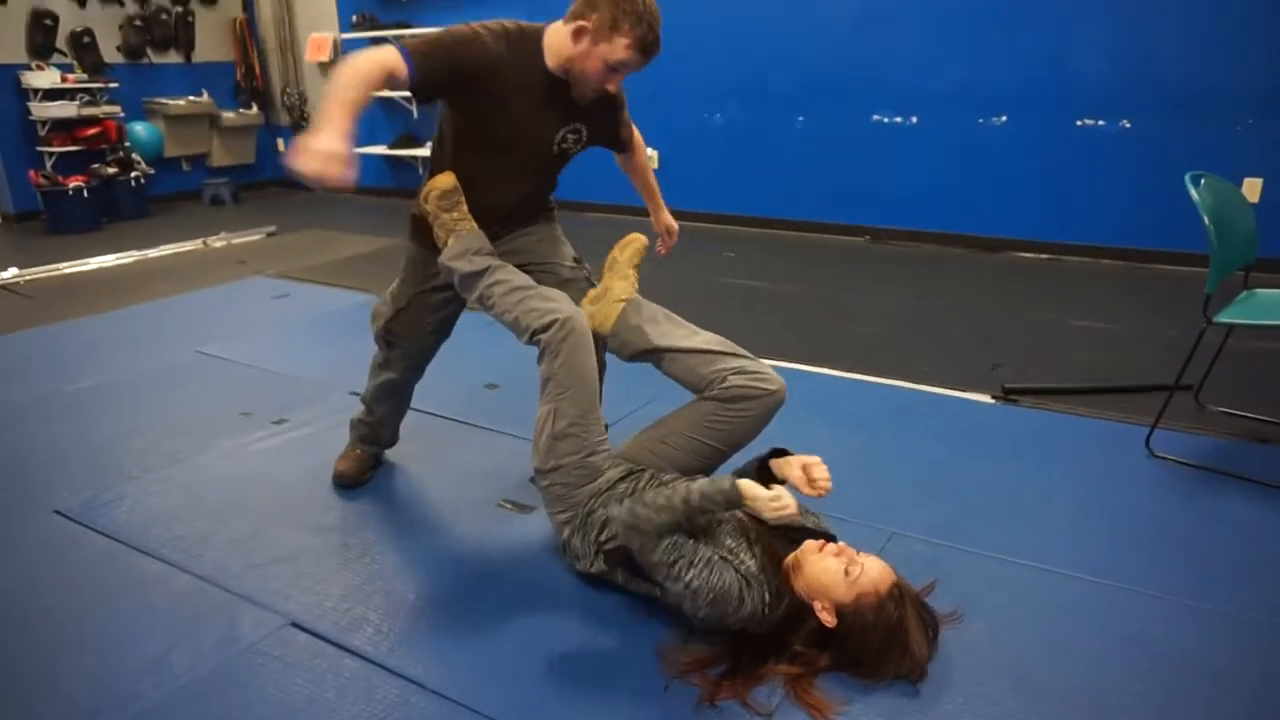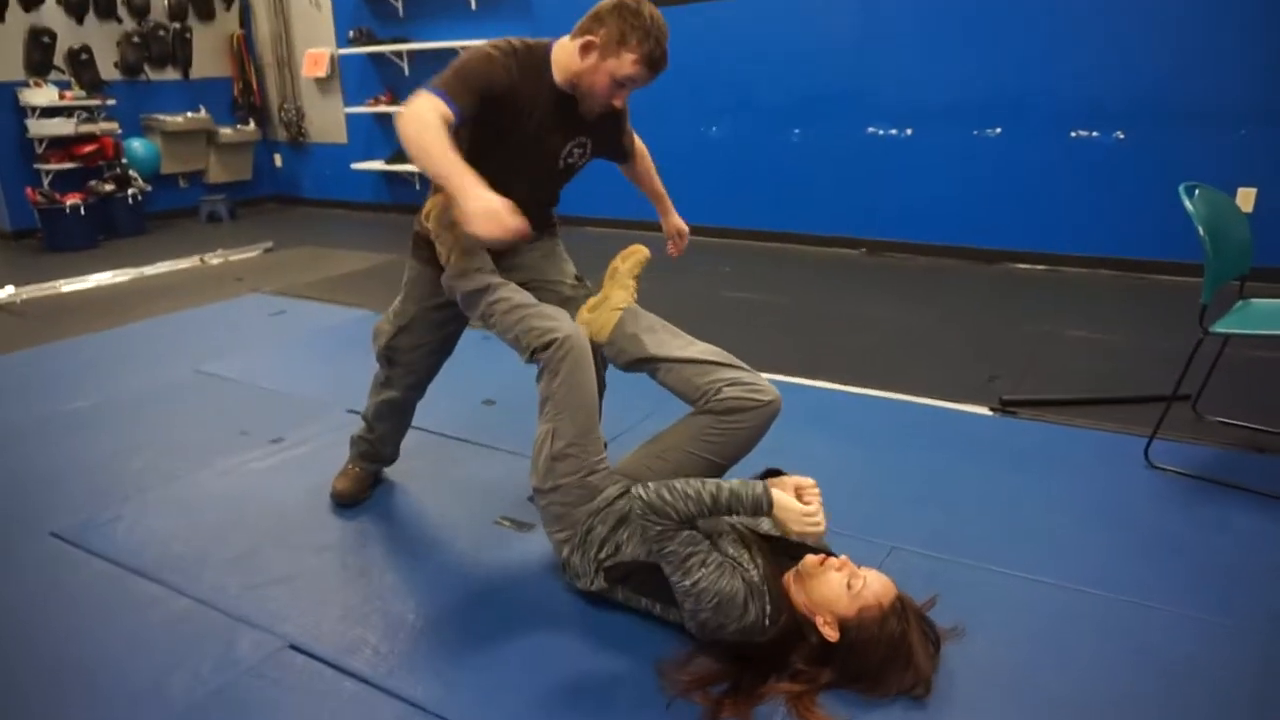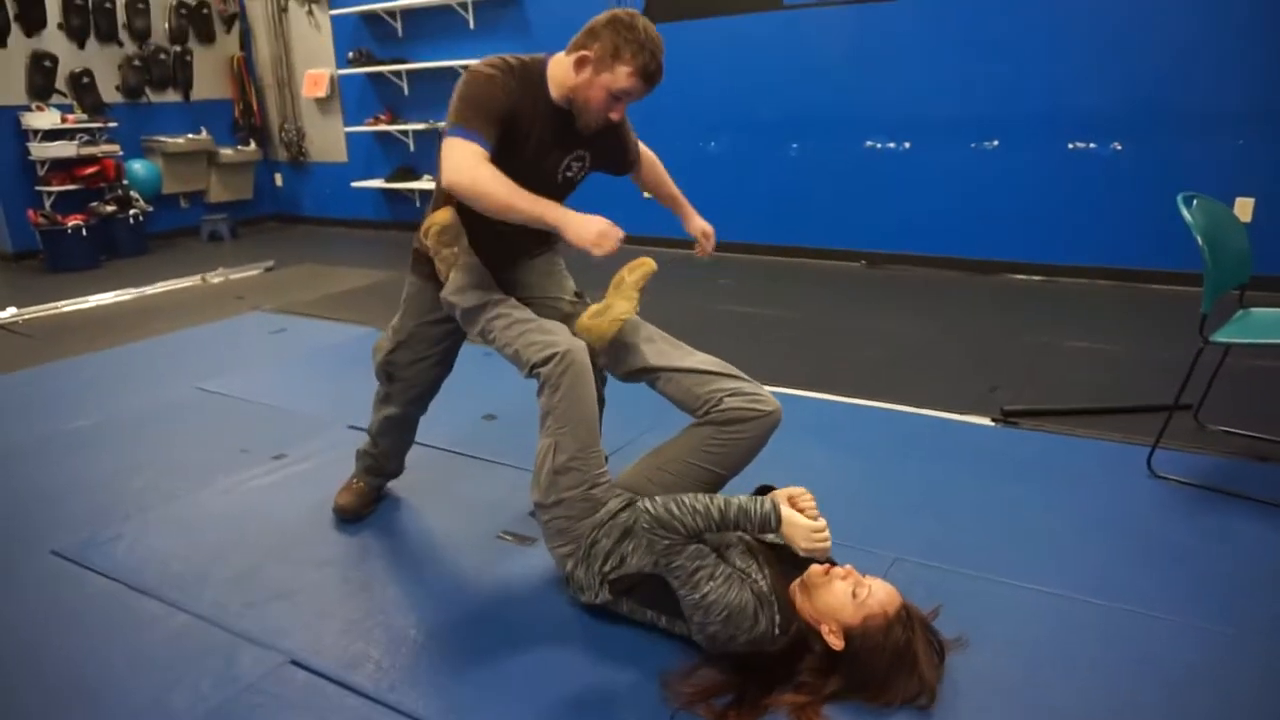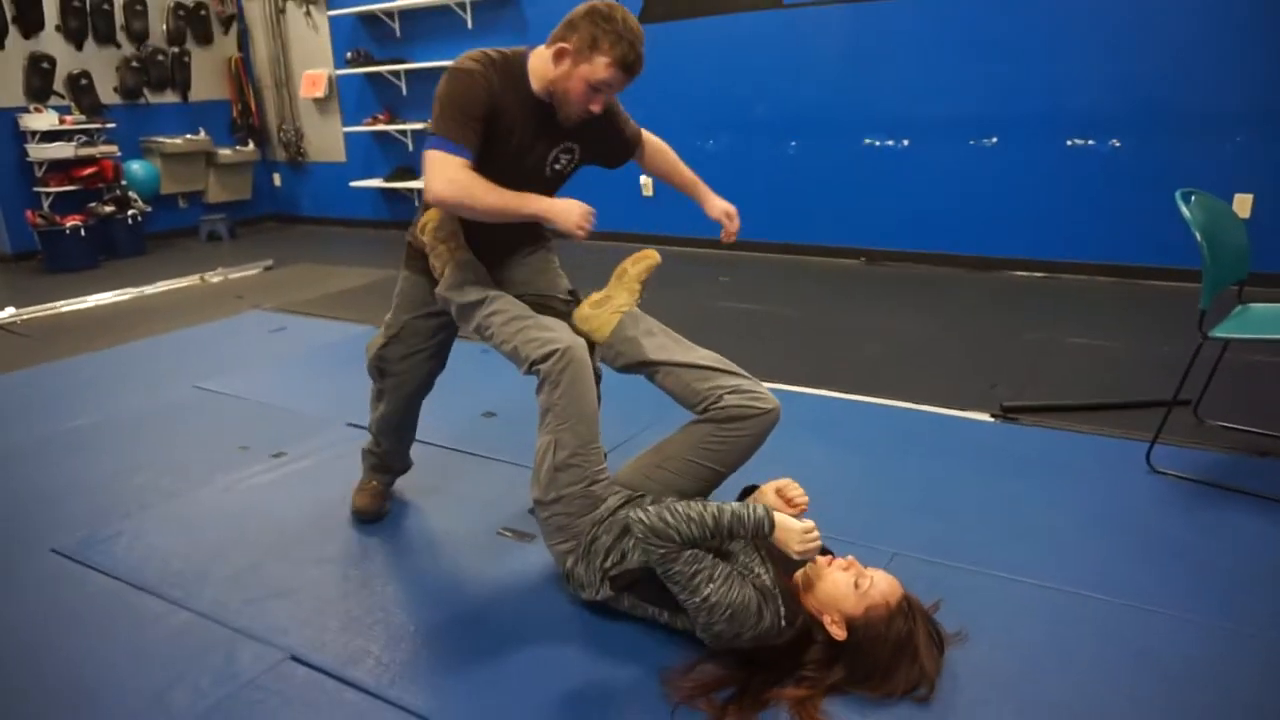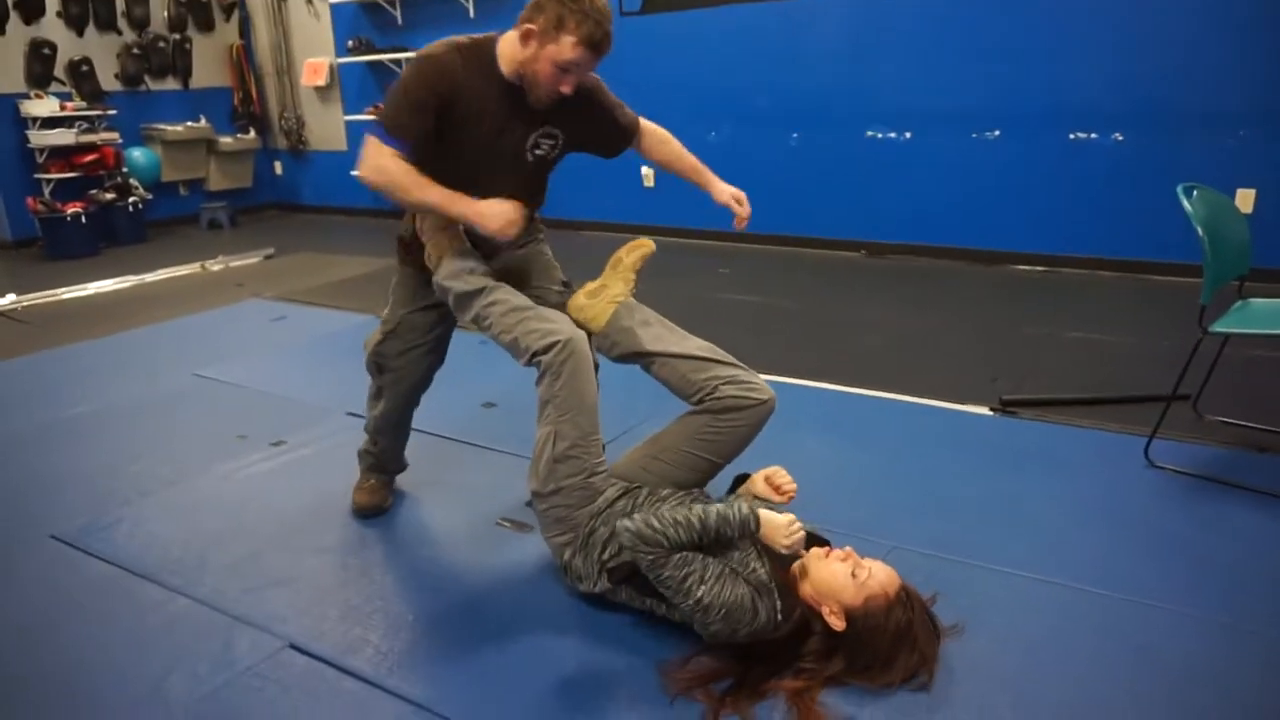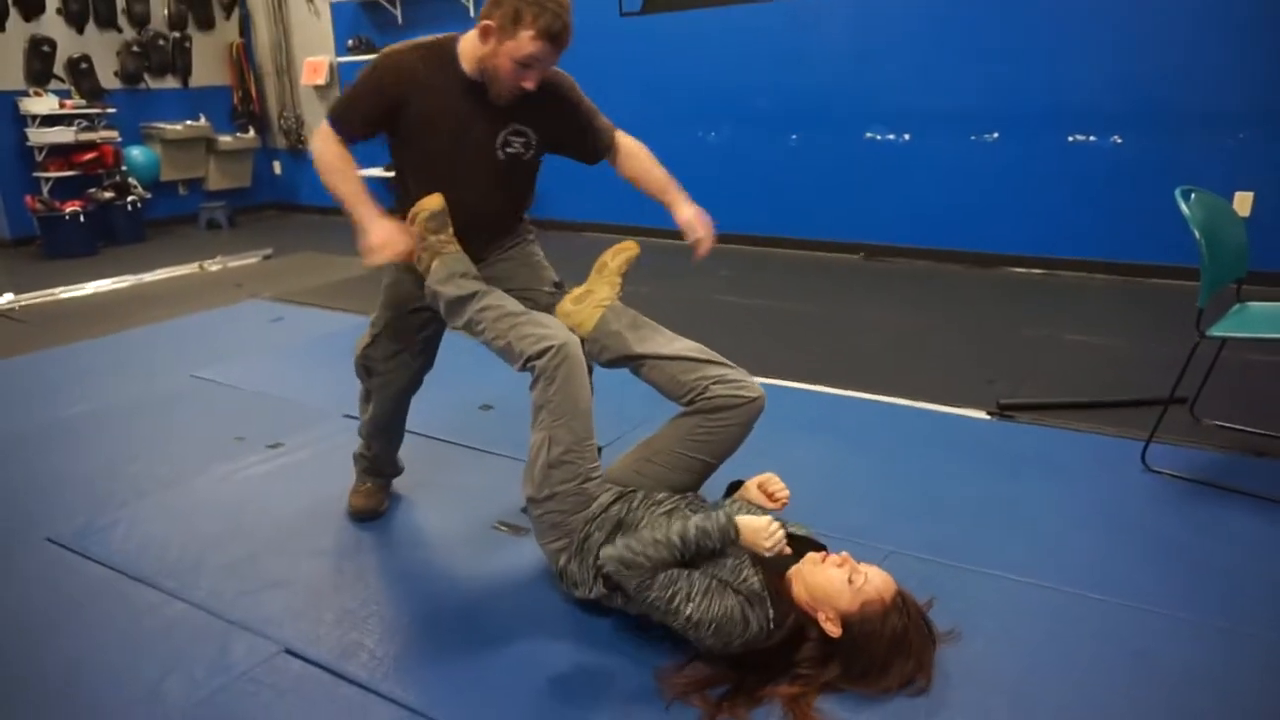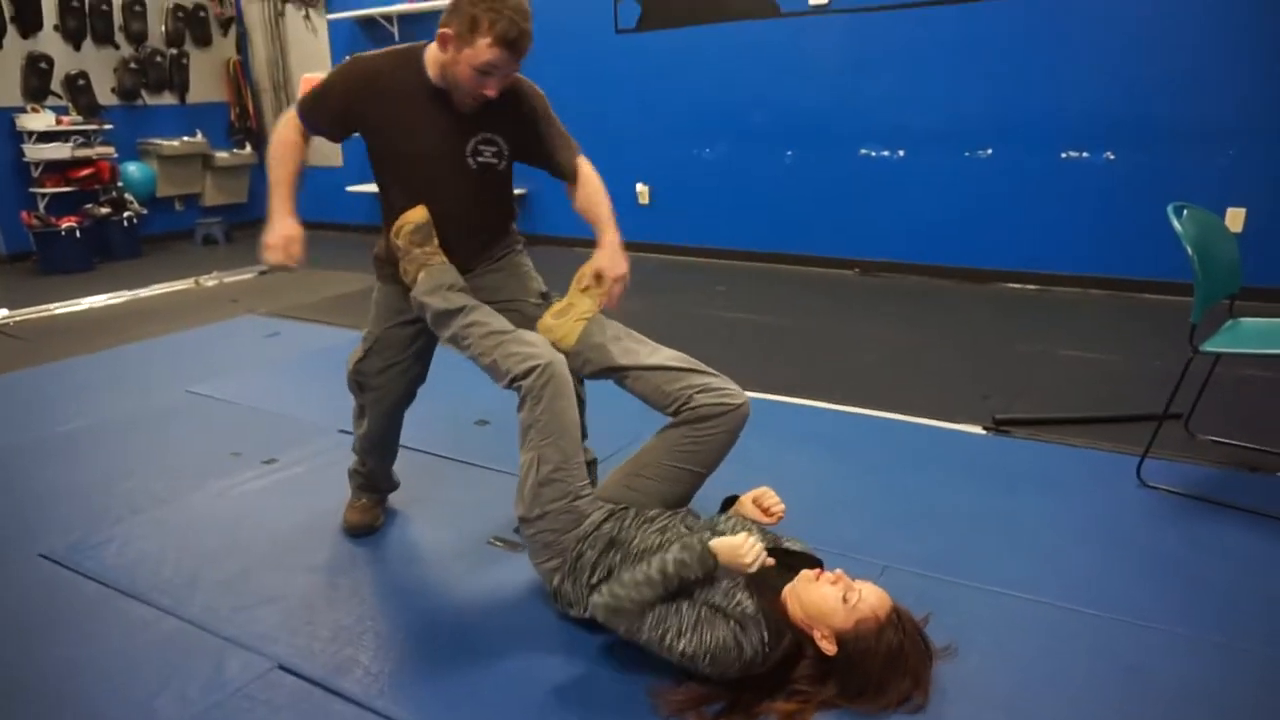
dt=0.1s
person 1, frame 1
left shoulder: (738, 595)
right shoulder: (798, 539)
left elbow: (631, 520)
right elbow: (753, 498)
left wrist: (743, 489)
right wrist: (784, 471)
left hip: (588, 511)
right hip: (625, 480)
left knee: (564, 321)
right knee: (758, 388)
left ankle: (464, 251)
right ankle: (621, 316)
person 1, frame 2
left shoulder: (739, 608)
right shoulder: (802, 558)
left elbow: (651, 504)
left wrist: (763, 497)
right wrist: (775, 489)
left hip: (589, 528)
right hip: (622, 498)
left knee: (561, 338)
right knee: (754, 399)
left ankle: (467, 270)
right ankle: (616, 321)
person 1, frame 3
left shoulder: (746, 617)
right shoulder: (801, 568)
left elbow: (657, 519)
left wrist: (770, 513)
right wrist: (774, 506)
left hip: (590, 542)
right hip: (625, 509)
left knee: (562, 353)
right knee: (753, 408)
left ankle: (465, 281)
right ankle: (617, 333)
person 1, frame 4
left shoulder: (748, 615)
right shoulder: (801, 562)
left elbow: (653, 529)
left wrist: (761, 517)
right wrist: (761, 504)
left hip: (588, 540)
right hip: (625, 504)
left knee: (561, 351)
right knee: (753, 407)
left ankle: (459, 277)
right ankle: (615, 321)
person 1, frame 5
left shoulder: (754, 612)
right shoulder: (800, 555)
left elbow: (642, 533)
left wrist: (747, 510)
right wrist: (750, 490)
left hip: (591, 535)
right hip: (629, 496)
left knee: (562, 340)
right knee: (747, 395)
left ankle: (455, 266)
right ankle: (609, 312)
person 1, frame 6
left shoulder: (742, 619)
right shoulder: (790, 553)
left elbow: (623, 561)
left wrist: (730, 528)
right wrist: (745, 498)
left hip: (582, 536)
right hip: (625, 499)
left knee: (555, 348)
right knee: (737, 395)
left ankle: (445, 265)
right ankle: (597, 314)
person 1, frame 7
left shoulder: (745, 644)
right shoulder: (798, 574)
left elbow: (612, 603)
left wrist: (705, 548)
right wrist: (737, 512)
left hip: (578, 556)
right hip: (617, 523)
left knee: (542, 368)
right knee: (722, 402)
left ankle: (435, 277)
right ankle: (577, 328)
person 2, frame 1
left shoulder: (602, 94)
right shoulder: (486, 51)
left elbow: (628, 141)
right elbow: (373, 64)
left wrist: (657, 207)
right wrist: (331, 129)
left hip: (528, 228)
right knee: (403, 345)
right ankle: (366, 441)
person 2, frame 2
left shoulder: (605, 108)
right shoulder: (497, 67)
left elbow: (627, 150)
right elbow: (418, 118)
left wrist: (666, 211)
right wrist: (471, 192)
left hip: (528, 241)
right hip: (449, 239)
right knee: (405, 363)
right ankle: (367, 458)
person 2, frame 3
left shoulder: (607, 122)
right shoulder: (494, 83)
left elbow: (635, 158)
right elbow: (459, 173)
left wrist: (686, 213)
right wrist: (563, 219)
left hip: (527, 257)
right knee: (407, 380)
right ankle: (373, 471)
person 2, frame 4
left shoulder: (596, 110)
right shoulder: (476, 78)
left elbow: (641, 146)
right elbow: (443, 186)
left wrist: (707, 198)
right wrist: (547, 209)
left hip: (521, 253)
right knee: (400, 374)
right ankle: (380, 471)
person 2, frame 5
left shoulder: (578, 94)
right shoulder: (444, 69)
left elbow: (642, 133)
right elbow: (375, 164)
left wrist: (713, 184)
right wrist: (470, 209)
left hip: (514, 245)
right knee: (397, 367)
right ankle: (378, 467)
person 2, frame 6
left shoulder: (548, 92)
right shoulder: (405, 70)
left elbow: (615, 147)
right elbow: (327, 137)
left wrist: (678, 204)
right wrist: (370, 219)
left hip: (504, 247)
right hip: (416, 250)
right knee: (388, 373)
right ankle: (374, 472)
person 2, frame 7
left shoulder: (520, 101)
right shoulder: (375, 78)
left elbow: (575, 169)
right elbow: (294, 123)
left wrist: (608, 240)
right wrist: (283, 213)
left hip: (493, 261)
right hip: (410, 266)
right knee: (380, 389)
right ankle: (370, 486)
